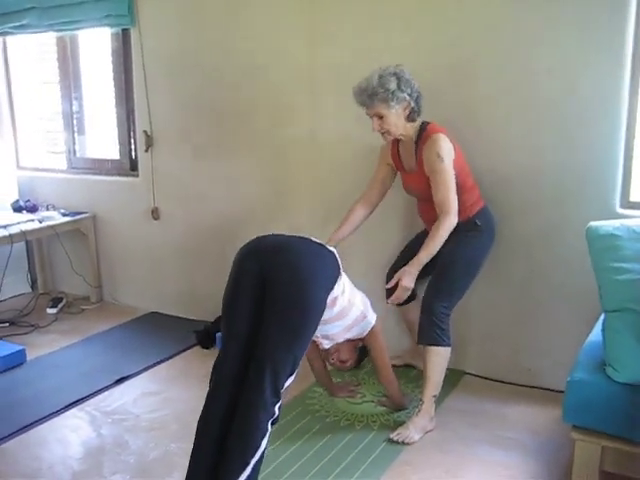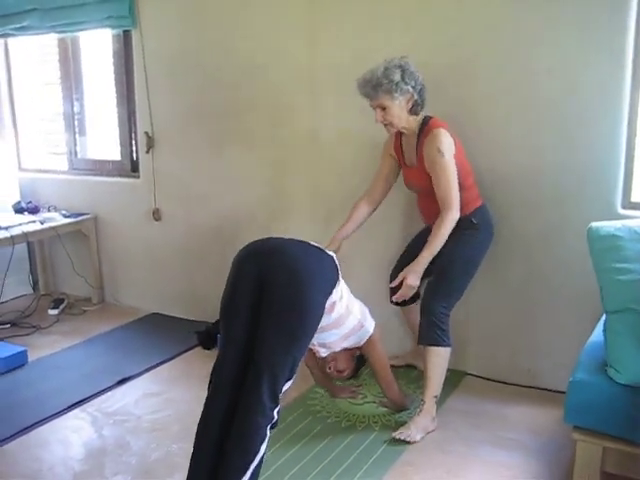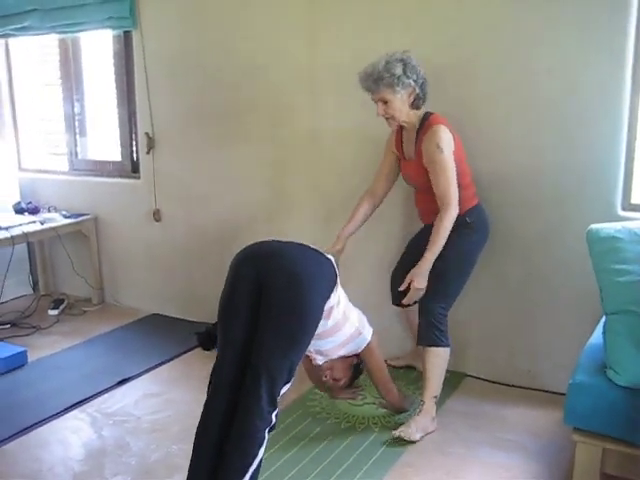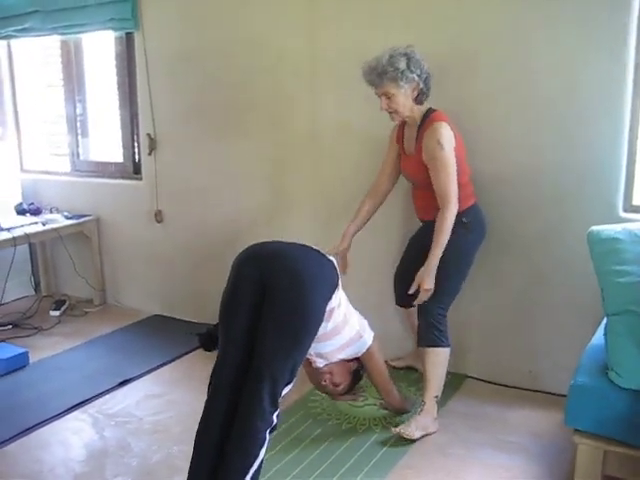
dt=0.1s
person 1, frame 1
left shoulder: (435, 144)
right shoulder: (391, 148)
left elbow: (449, 216)
right elbow: (367, 202)
left wrist: (414, 268)
right wrist: (329, 245)
left hip: (471, 228)
right hip: (440, 226)
left knee: (435, 308)
right knee: (395, 280)
left ankle: (426, 414)
right ankle: (420, 351)
person 1, frame 2
left shoulder: (437, 139)
right shoulder: (395, 142)
left elbow: (452, 211)
right elbow: (372, 197)
left wrist: (419, 266)
right wrist: (335, 242)
left hip: (469, 226)
right hip: (439, 225)
left knee: (434, 307)
right knee: (399, 281)
left ankle: (428, 414)
right ankle: (421, 352)
person 1, frame 3
left shoulder: (436, 135)
right shoulder: (397, 137)
left elbow: (451, 208)
right elbow: (374, 195)
left wrist: (425, 267)
right wrist: (339, 242)
left hip: (465, 225)
right hip: (437, 223)
left knee: (432, 307)
right knee: (400, 282)
left ankle: (427, 414)
right ankle: (421, 353)
person 1, frame 4
left shoulder: (437, 132)
right shoulder: (399, 133)
left elbow: (449, 206)
right elbow: (378, 191)
left wrist: (432, 266)
right wrist: (346, 239)
left hip: (460, 225)
right hip: (432, 223)
left knee: (432, 309)
right knee: (403, 285)
left ankle: (428, 414)
right ankle: (421, 354)
person 2, frame 1
right shoulder: (360, 314)
left elbow: (313, 350)
right elbow: (385, 371)
left wrist: (332, 387)
right wrist: (398, 401)
left hip: (254, 252)
right hip: (306, 268)
left knee: (227, 378)
right knee: (264, 392)
person 2, frame 2
right shoulder: (357, 324)
left elbow: (313, 359)
right elbow: (386, 379)
left wrist: (334, 387)
right wrist: (401, 402)
left hip: (253, 257)
right hip: (304, 272)
left knee: (225, 384)
right knee: (261, 397)
person 2, frame 3
right shoulder: (355, 330)
left elbow: (309, 361)
right elbow: (385, 384)
left wrist: (333, 390)
right wrist: (400, 405)
left hip: (250, 259)
right hip: (303, 273)
left knee: (224, 386)
right knee: (260, 398)
person 2, frame 4
right shoulder: (356, 334)
left elbow: (312, 368)
right elbow: (387, 389)
left wrist: (335, 395)
right wrist: (401, 406)
left hip: (252, 260)
right hip: (306, 276)
left knee: (225, 387)
right knee: (261, 401)
